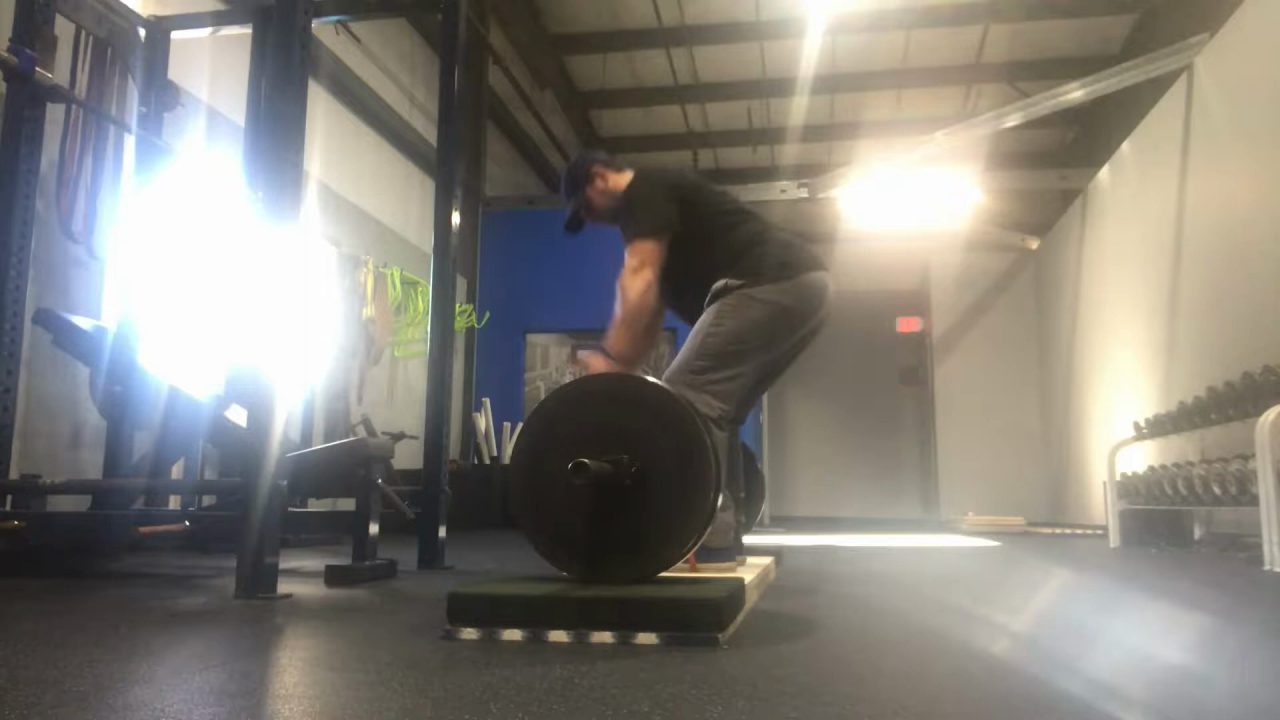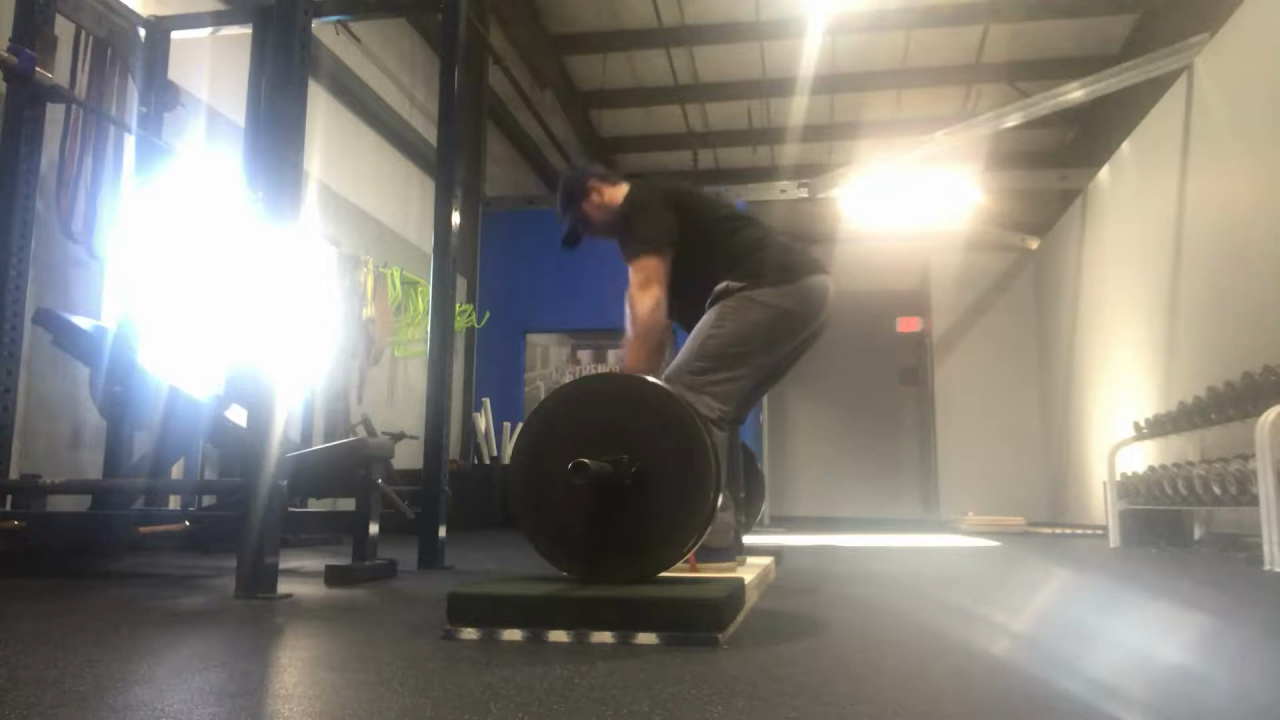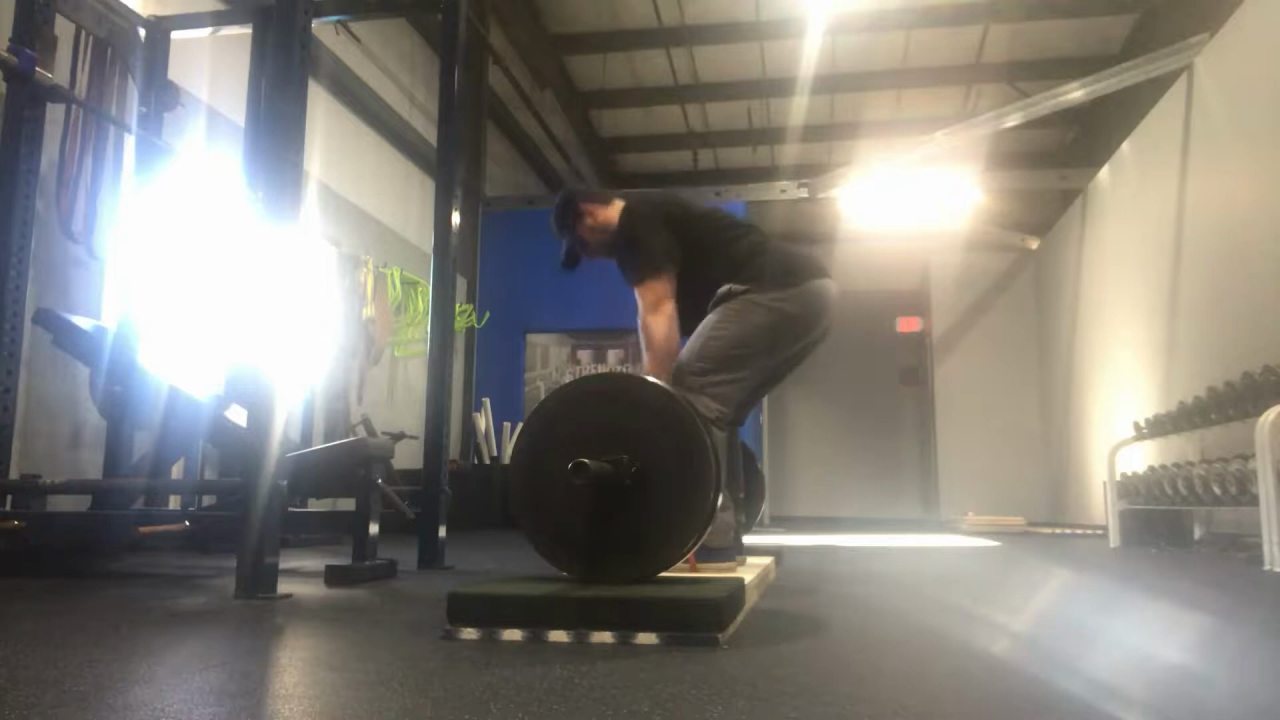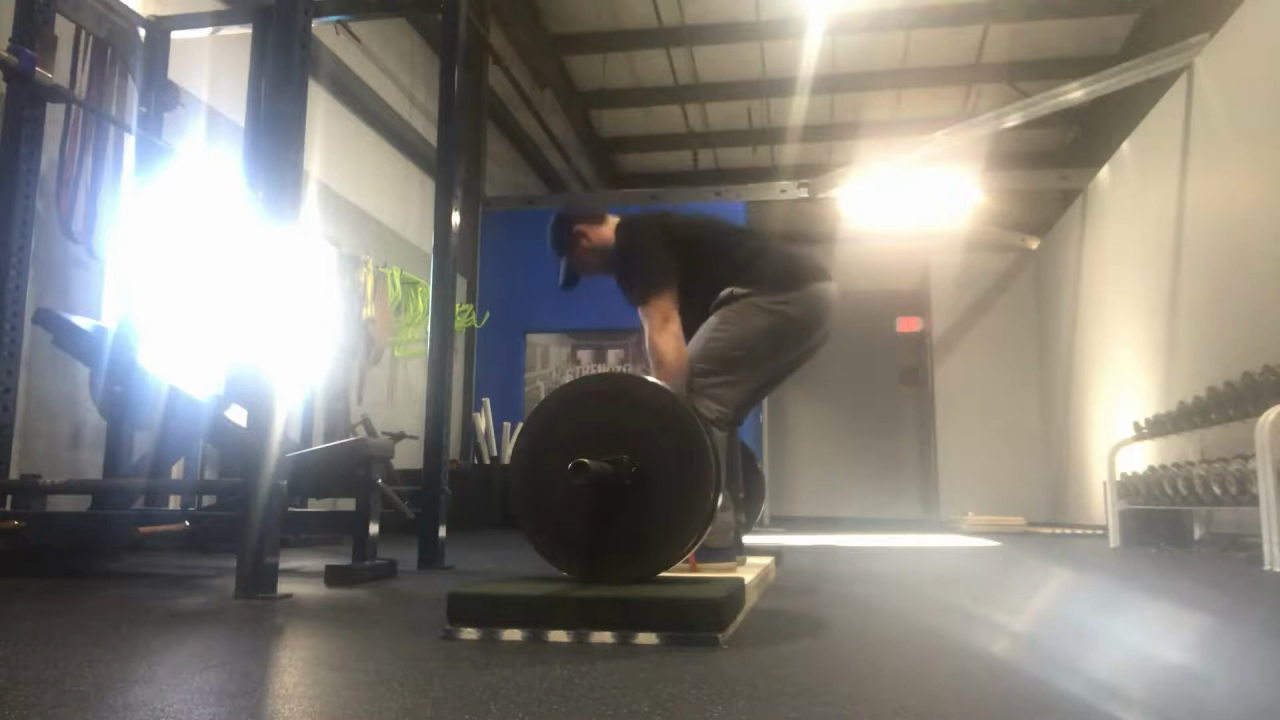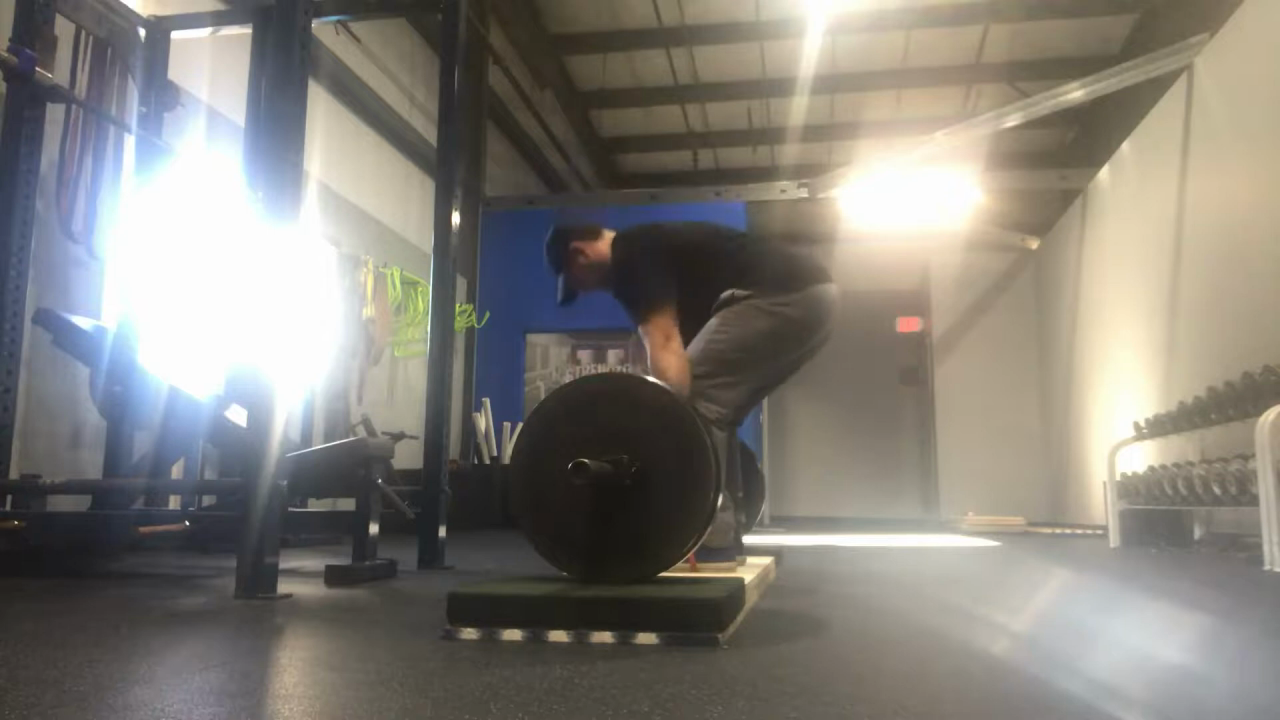
dt=0.1s
person 1, frame 1
left shoulder: (643, 193)
right shoulder: (663, 198)
left elbow: (640, 278)
right elbow: (656, 297)
left wrist: (611, 359)
right wrist: (627, 368)
left hip: (773, 285)
right hip: (804, 284)
left knee: (689, 399)
right knee: (713, 407)
left ankle: (710, 543)
right ankle: (722, 536)
person 1, frame 2
left shoulder: (641, 205)
right shoulder: (661, 210)
left elbow: (647, 293)
right elbow: (657, 303)
left wrist: (631, 380)
left hip: (775, 288)
right hip: (804, 287)
left knee: (689, 399)
right knee: (712, 409)
left ankle: (710, 543)
right ankle: (722, 537)
person 1, frame 3
left shoulder: (637, 224)
right shoulder: (654, 221)
left elbow: (658, 313)
right elbow: (666, 314)
left hip: (779, 291)
right hip: (808, 292)
left knee: (688, 400)
right knee: (712, 408)
left ankle: (710, 543)
right ankle: (723, 538)
person 1, frame 4
left shoulder: (635, 240)
right shoulder: (651, 237)
left elbow: (665, 330)
right elbow: (671, 331)
left hip: (781, 295)
right hip: (809, 294)
left knee: (689, 400)
right knee: (709, 407)
left ankle: (710, 542)
right ankle: (723, 538)
person 1, frame 5
left shoulder: (631, 256)
right shoulder: (646, 248)
left elbow: (666, 346)
right elbow: (672, 345)
left hip: (783, 296)
right hip: (810, 295)
left knee: (692, 401)
right knee: (709, 404)
left ankle: (710, 543)
right ankle: (724, 538)
